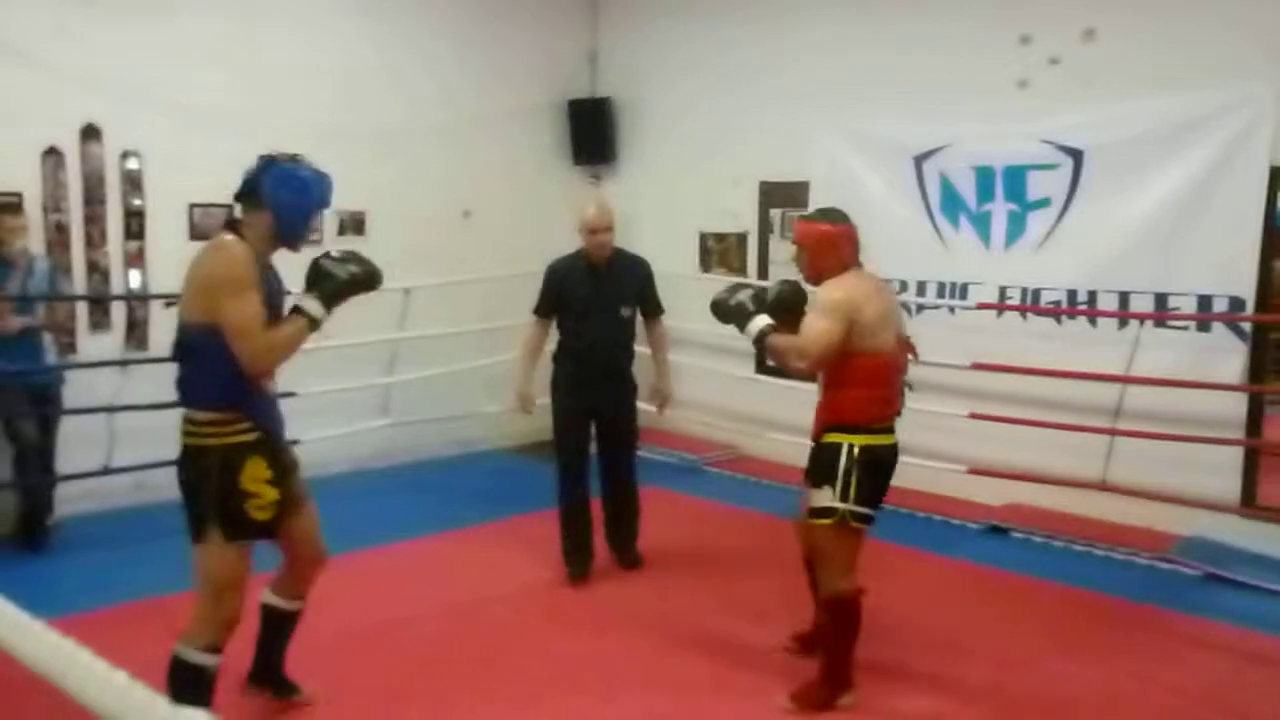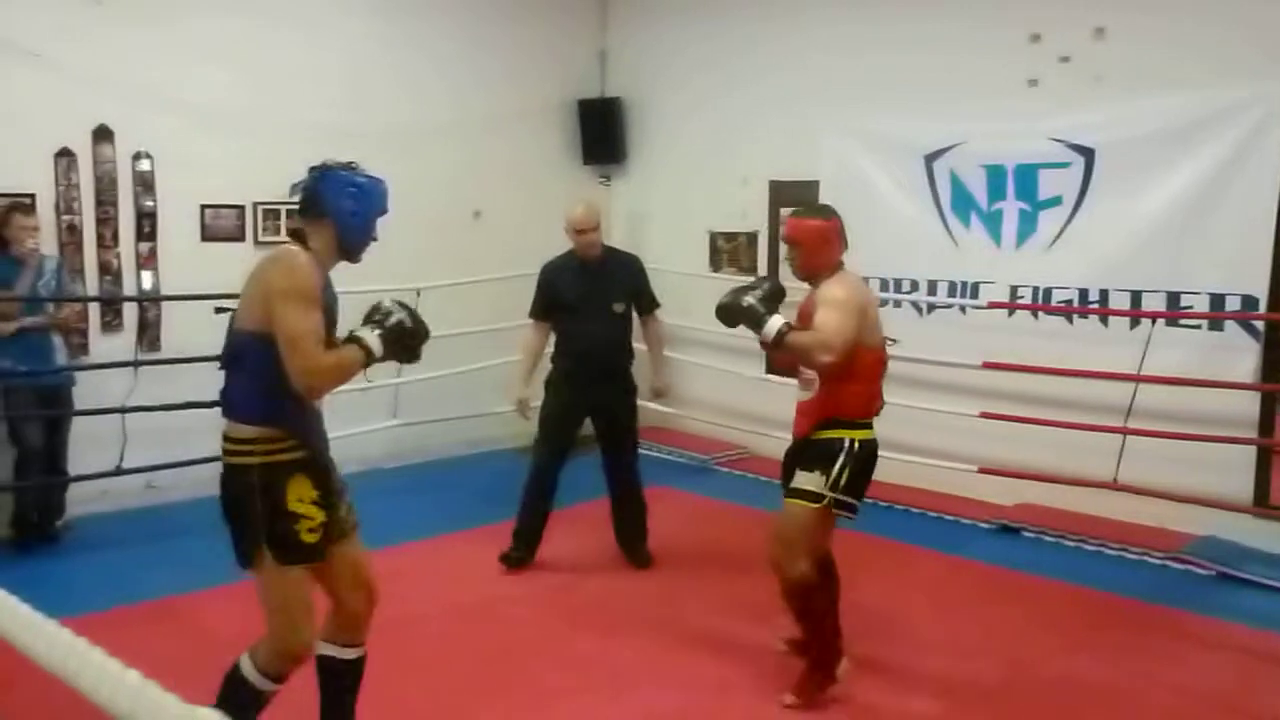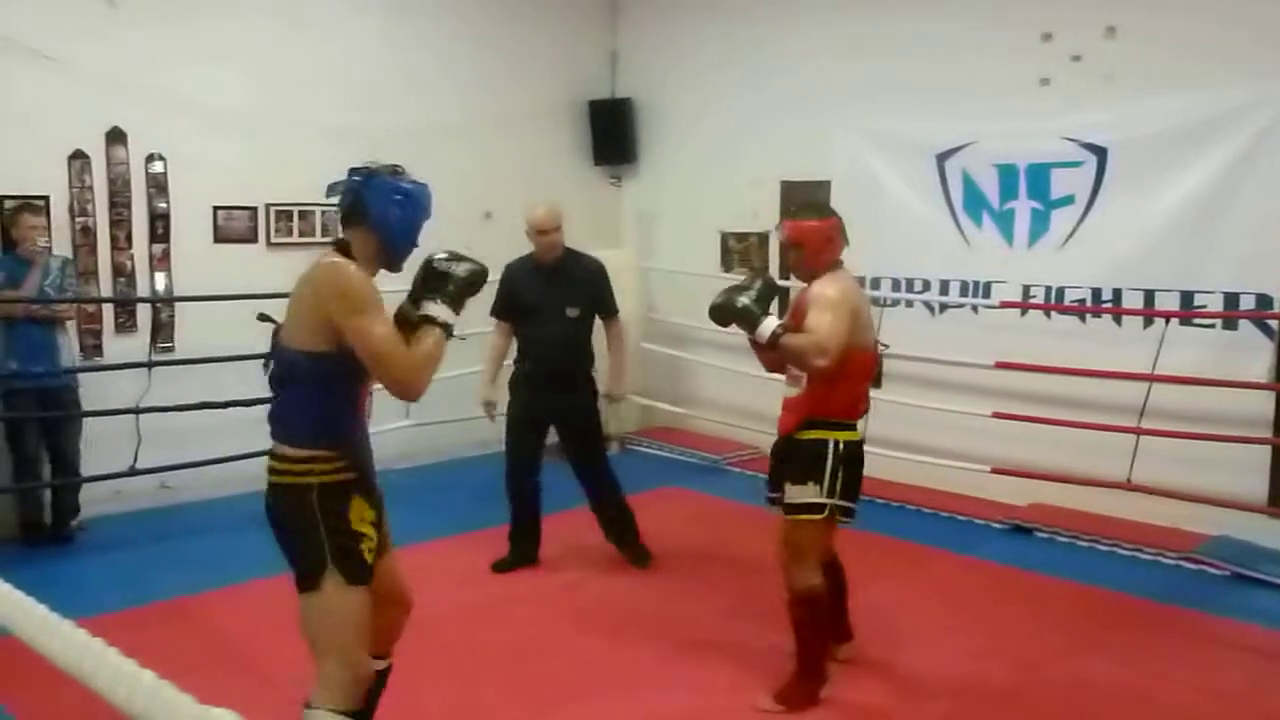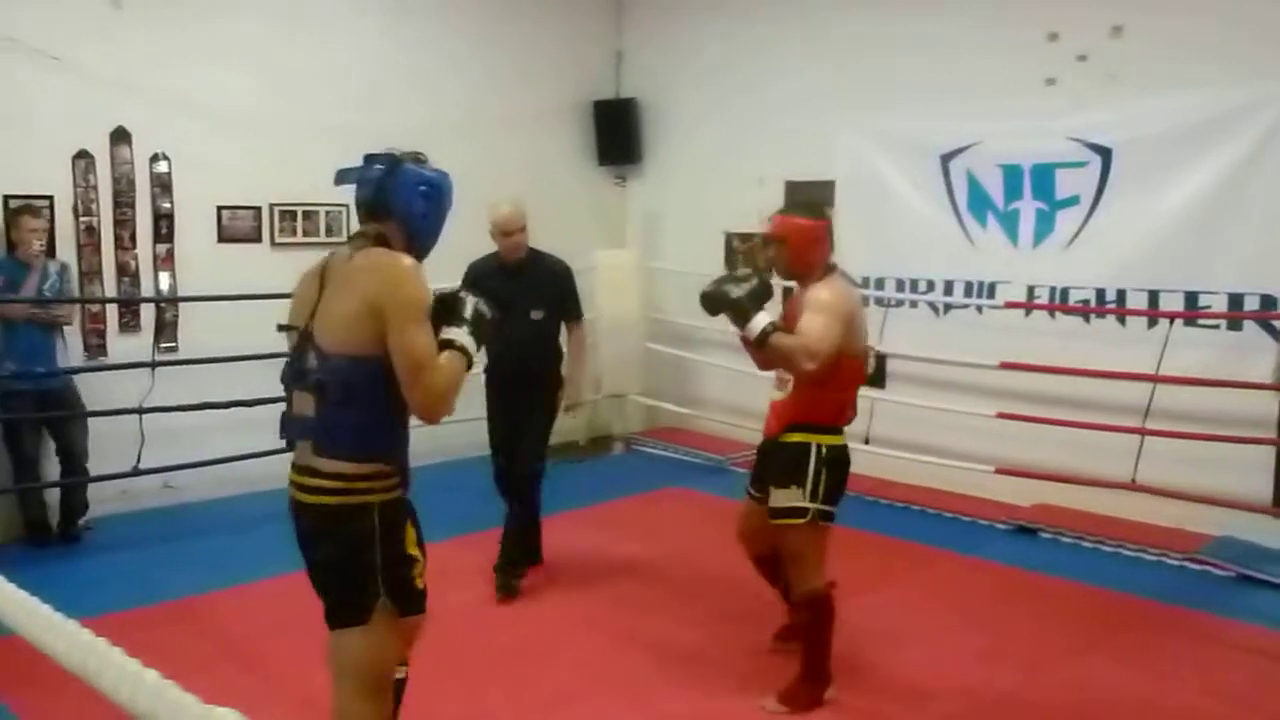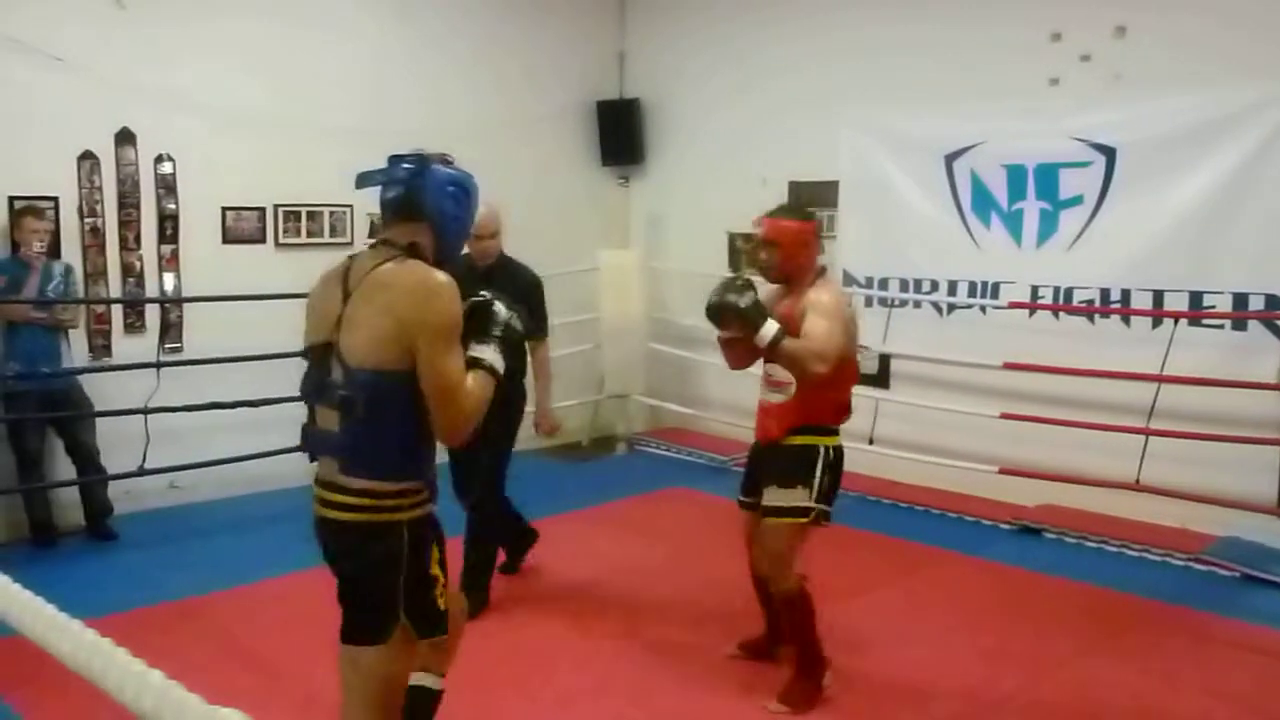
dt=0.3s
person 1, frame 1
left shoulder: (256, 261)
right shoulder: (226, 257)
right elbow: (259, 356)
left wrist: (321, 297)
right wrist: (316, 301)
left hip: (259, 435)
right hip: (221, 445)
left knee: (308, 554)
right knee: (219, 607)
left ankle: (267, 670)
person 1, frame 2
left shoulder: (308, 274)
right shoulder: (291, 267)
right elbow: (309, 376)
left wrist: (370, 338)
right wrist: (375, 339)
left hip: (303, 457)
right hip: (265, 467)
left knee: (357, 595)
right knee: (289, 641)
person 1, frame 3
left shoulder: (336, 275)
right shoulder: (342, 279)
right elbow: (407, 381)
left wrist: (418, 306)
right wrist: (441, 306)
left hip: (340, 474)
right hip: (315, 487)
left knee: (391, 605)
right knee: (348, 670)
person 1, frame 4
left shoulder: (318, 276)
right shoulder: (394, 274)
right elbow: (430, 403)
right wrist: (461, 332)
left hip: (314, 493)
right hip: (361, 503)
left knee: (397, 634)
person 1, frame 5
left shoulder: (331, 284)
right shoulder: (427, 288)
right elbow: (453, 426)
right wrist: (488, 348)
left hip: (337, 506)
right hip: (387, 521)
left knee: (444, 621)
person 2, frame 1
left shoulder: (837, 294)
right shoulder: (874, 291)
left elbow: (801, 358)
left wrist: (753, 319)
right wrist: (789, 315)
left hip: (852, 446)
right hip: (869, 439)
left knee: (834, 564)
right knee: (811, 536)
left ankle: (835, 682)
right ankle: (827, 631)
person 2, frame 2
left shoulder: (840, 292)
right shoulder: (823, 294)
left elbow: (824, 353)
right elbow: (795, 362)
left wrist: (765, 321)
right wrist: (764, 321)
left hip: (840, 444)
right hip: (816, 438)
left knee: (786, 550)
right knee: (809, 545)
left ankle: (822, 662)
right ankle: (824, 637)
person 2, frame 3
left shoulder: (833, 292)
right shoulder: (817, 293)
left elbow: (819, 356)
right elbow: (778, 362)
left wrist: (760, 323)
right wrist: (755, 320)
left hip: (825, 445)
right hip: (804, 438)
left knee: (798, 563)
right knee: (814, 547)
left ankle: (809, 677)
right ankle: (836, 634)
person 2, frame 4
left shoulder: (829, 298)
right shoulder: (808, 295)
left elbow: (807, 360)
right elbow: (768, 359)
left wrist: (753, 316)
right wrist: (746, 316)
left hip: (811, 448)
right hip: (785, 440)
left knee: (803, 564)
right knee: (753, 535)
left ankle: (814, 679)
right ankle: (806, 617)
person 2, frame 5
left shoulder: (824, 300)
right shoulder: (780, 296)
left elbow: (816, 363)
right elbow: (739, 359)
left wrist: (760, 324)
right wrist: (732, 322)
left hip: (807, 449)
right hip: (771, 442)
left knee: (778, 565)
right knee: (757, 551)
left ankle: (810, 671)
right ankle: (776, 634)
person 3, frame 1
left shoulder: (637, 269)
right shoulder: (562, 272)
left elbow: (654, 324)
right elbow: (541, 325)
left wrist: (663, 376)
right wrist: (524, 379)
left hip: (617, 383)
right hip: (571, 383)
left knee: (620, 468)
right knee: (572, 470)
left ankle: (624, 542)
right ankle: (577, 555)
person 3, frame 2
left shoulder: (628, 267)
right shoulder: (554, 272)
left elbow: (650, 320)
right elbow: (539, 329)
left wrist: (658, 371)
right wrist: (523, 381)
left hip: (614, 383)
right hip: (566, 381)
left knee: (622, 465)
right knee: (545, 462)
left ankle: (634, 542)
right ankle: (524, 545)
person 3, frame 3
left shoulder: (589, 270)
right shoulder: (516, 274)
left elbow: (612, 323)
right elbow: (503, 330)
left wrist: (616, 376)
right wrist: (489, 382)
left hip: (575, 386)
right hip: (529, 386)
left knee: (592, 465)
right knee: (520, 469)
left ankle: (628, 539)
right ankle: (523, 548)
person 3, frame 4
left shoulder: (554, 271)
right shoulder: (479, 273)
left elbow: (575, 327)
left wrist: (574, 381)
left hip: (540, 386)
right hip: (500, 386)
left knee: (526, 470)
right knee: (508, 473)
left ankle: (511, 563)
right ankle: (527, 548)
person 3, frame 5
left shoulder: (523, 281)
right shoulder: (451, 276)
left elbow: (539, 344)
left wrist: (545, 405)
left hip: (502, 399)
left knee: (485, 491)
right knee: (468, 484)
left ankle: (475, 587)
right ankle: (520, 537)
person 4, frame 1
left shoulder: (44, 266)
left elbow: (60, 318)
left hip: (44, 372)
left knee: (45, 450)
left ankle: (36, 521)
right ankle: (33, 521)
person 4, frame 2
left shoulder: (55, 266)
left elbow: (70, 317)
left hip: (55, 374)
left knee: (56, 453)
right knee: (30, 448)
left ankle: (49, 520)
person 4, frame 3
left shoulder: (62, 265)
left elbow: (67, 311)
right wrist: (36, 266)
left hip: (59, 375)
left knee: (66, 454)
left ankle: (63, 521)
right ankle: (32, 526)
person 4, frame 4
left shoulder: (58, 269)
left elbow: (67, 316)
left wrist: (28, 312)
right wrist: (33, 269)
left hip: (55, 375)
left knee: (76, 449)
left ankle: (71, 520)
right ankle: (37, 525)
person 4, frame 5
left shoulder: (63, 270)
left elbow: (73, 318)
left wrist: (32, 314)
right wrist: (34, 271)
left hip: (60, 375)
left knee: (86, 448)
right knee: (30, 457)
left ankle: (98, 518)
right ankle: (42, 526)
